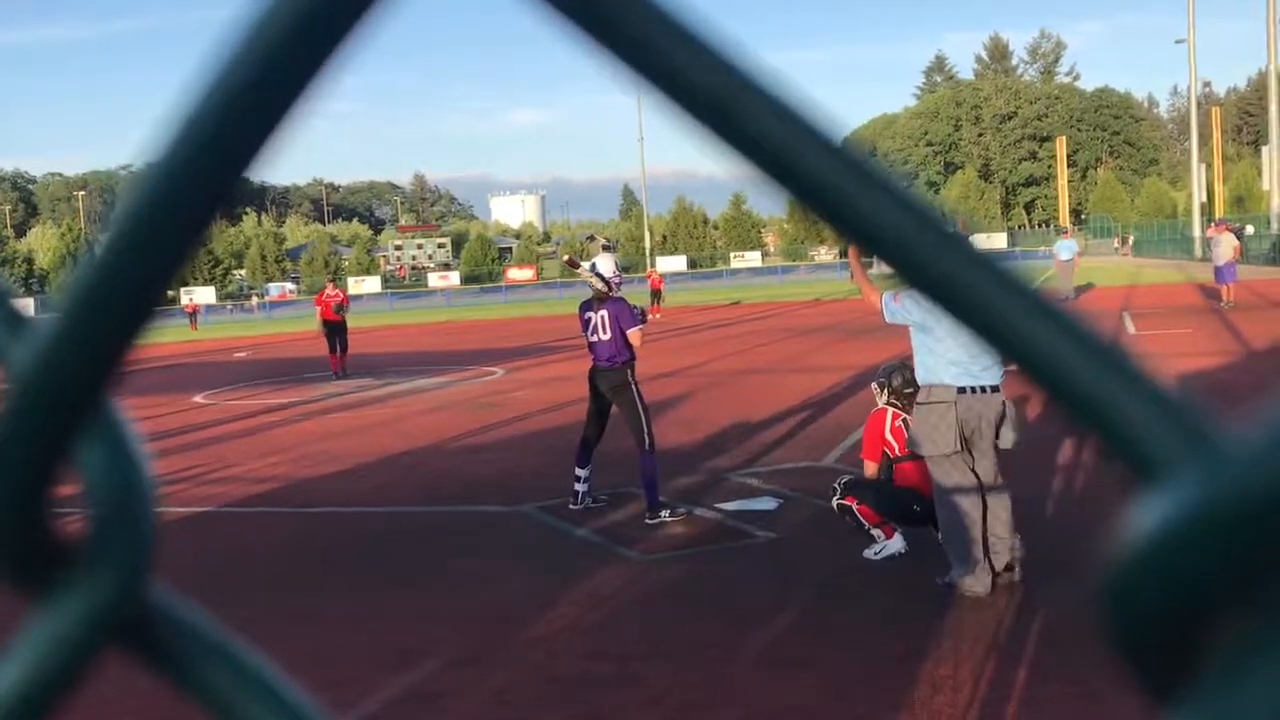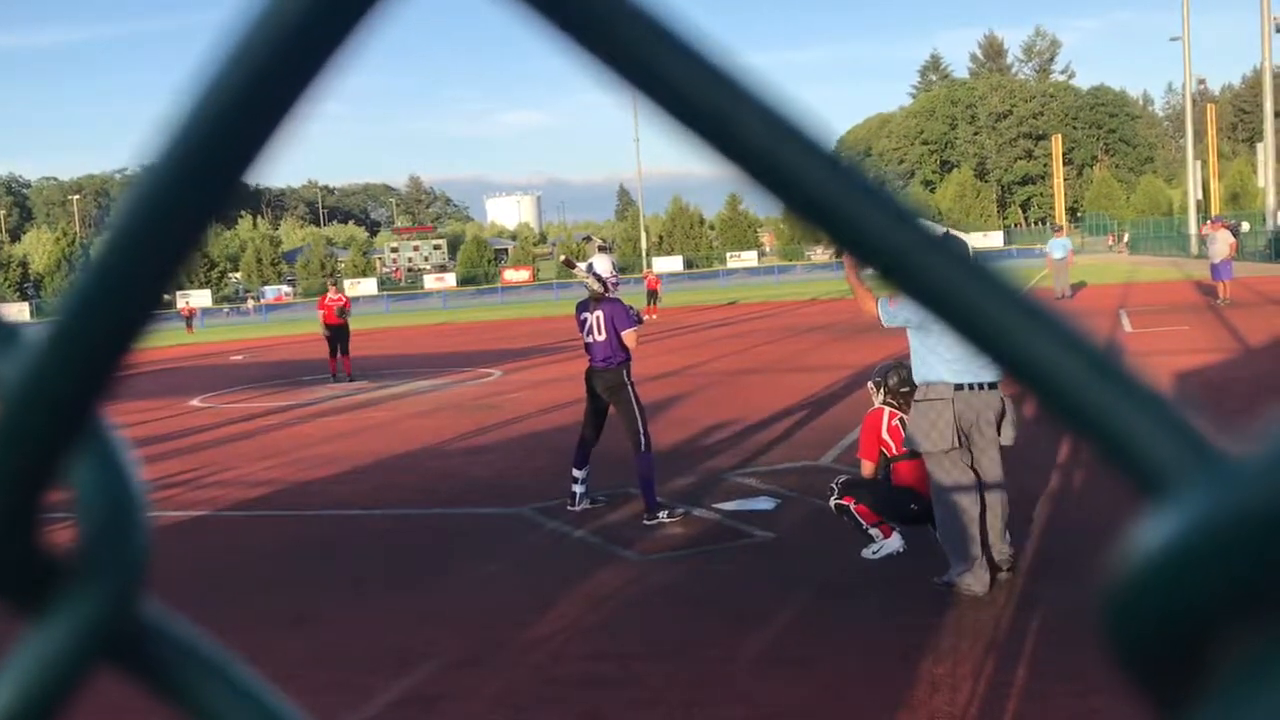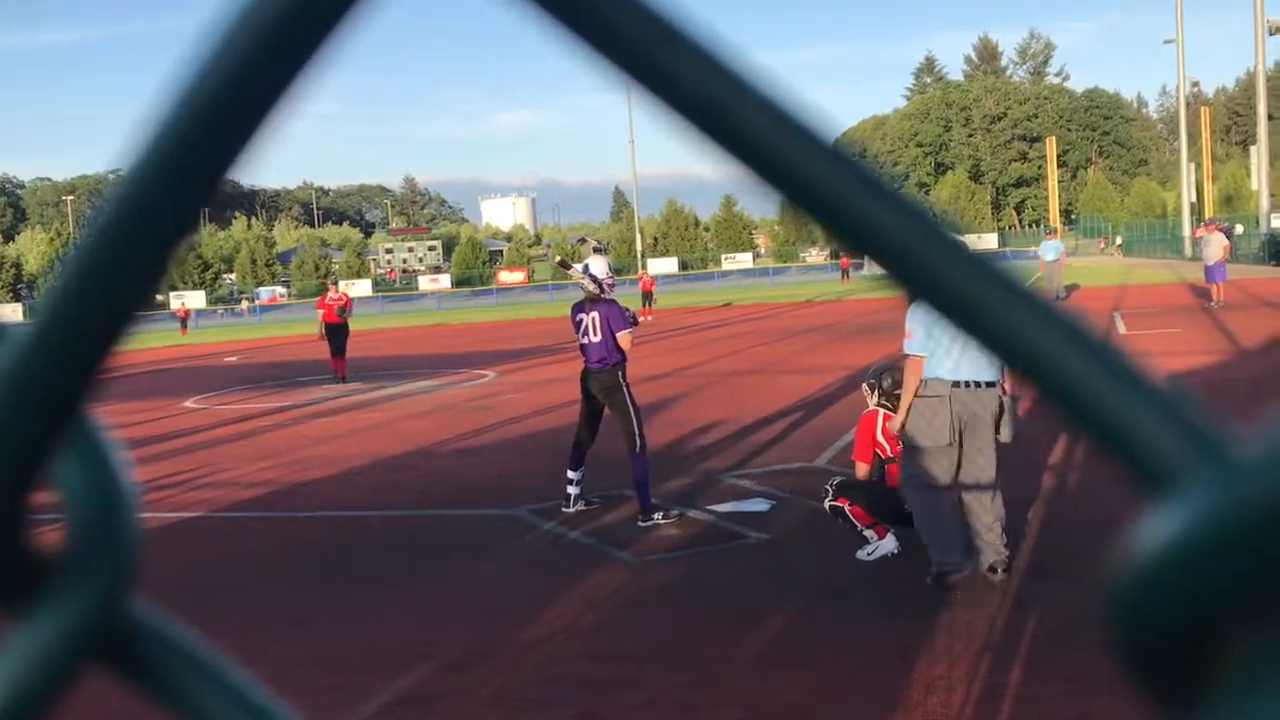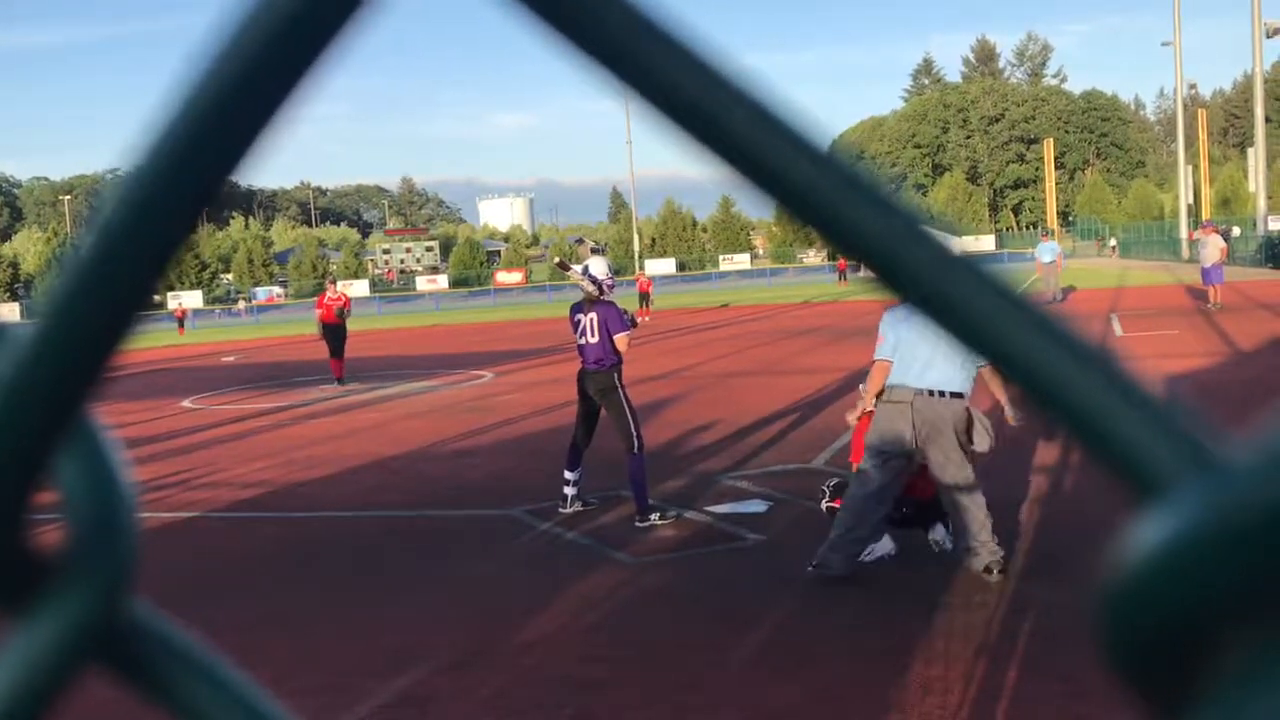
dt=0.4s
person 1, frame 1
left shoulder: (922, 303)
left elbow: (872, 297)
left wrist: (854, 256)
left hip: (945, 406)
right hip: (989, 400)
left knee: (956, 491)
right knee: (991, 483)
left ankle: (972, 576)
right ankle: (1006, 559)
person 1, frame 2
left shoulder: (921, 304)
left elbow: (870, 306)
left wrist: (850, 268)
left hip: (942, 403)
right hip: (987, 397)
left knee: (954, 489)
right knee: (990, 479)
left ankle: (969, 573)
right ankle: (1001, 556)
person 1, frame 3
left shoulder: (922, 308)
left elbow: (916, 363)
right elbow: (1003, 360)
left wrist: (902, 411)
right wrist: (1006, 394)
left hip: (939, 401)
right hip: (985, 399)
left knee: (922, 483)
right knee: (981, 481)
left ankle: (949, 561)
right ankle: (994, 558)
person 1, frame 4
left shoulder: (897, 315)
left elbow: (882, 366)
right elbow: (986, 369)
left wrist: (862, 406)
right wrist: (1006, 405)
left hip: (902, 408)
right hip: (951, 410)
left knee: (871, 484)
right knee: (962, 484)
left ankle: (834, 560)
right ankle: (987, 557)
person 2, frame 1
left shoulder: (585, 308)
right shoulder: (619, 305)
right elbow: (636, 341)
right wrist: (637, 319)
left hip: (597, 375)
right hip: (620, 376)
left knee: (590, 435)
right knee: (645, 439)
left ankle: (579, 494)
right ankle: (654, 508)
person 2, frame 2
left shoulder: (582, 308)
right shoulder: (615, 305)
right elbow: (631, 342)
right wrist: (632, 320)
left hip: (594, 376)
right hip: (617, 376)
left knee: (588, 435)
right knee: (640, 439)
left ankle: (578, 495)
right ankle: (652, 508)
person 2, frame 3
left shoulder: (577, 309)
right shoulder: (611, 307)
right elbow: (626, 344)
right wrist: (628, 322)
left hip: (589, 377)
right hip: (612, 378)
left knee: (583, 437)
right knee: (635, 441)
left ankle: (572, 497)
right ankle: (646, 510)
person 2, frame 4
left shoulder: (575, 310)
right shoulder: (609, 309)
right elbow: (623, 346)
right wrist: (626, 323)
left hip: (586, 378)
right hip: (608, 379)
left knee: (580, 438)
right knee: (634, 444)
left ankle: (569, 497)
right ankle: (643, 511)
person 3, frame 1
left shoulder: (880, 417)
left elbow: (870, 475)
left wrist: (882, 484)
left hip: (910, 504)
left knee: (843, 489)
left ankle: (889, 538)
person 3, frame 2
left shoulder: (876, 416)
left elbow: (867, 474)
left wrist: (880, 481)
left hip: (909, 503)
left knee: (840, 489)
left ankle: (886, 537)
person 3, frame 3
left shoulder: (871, 418)
left elbow: (861, 475)
left wrist: (875, 483)
left hip: (904, 505)
left knee: (834, 491)
left ankle: (880, 538)
person 3, frame 4
left shoulder: (868, 421)
left hip: (901, 507)
right hip: (932, 506)
left knee: (831, 492)
left ankle: (878, 539)
right ankle: (935, 526)
